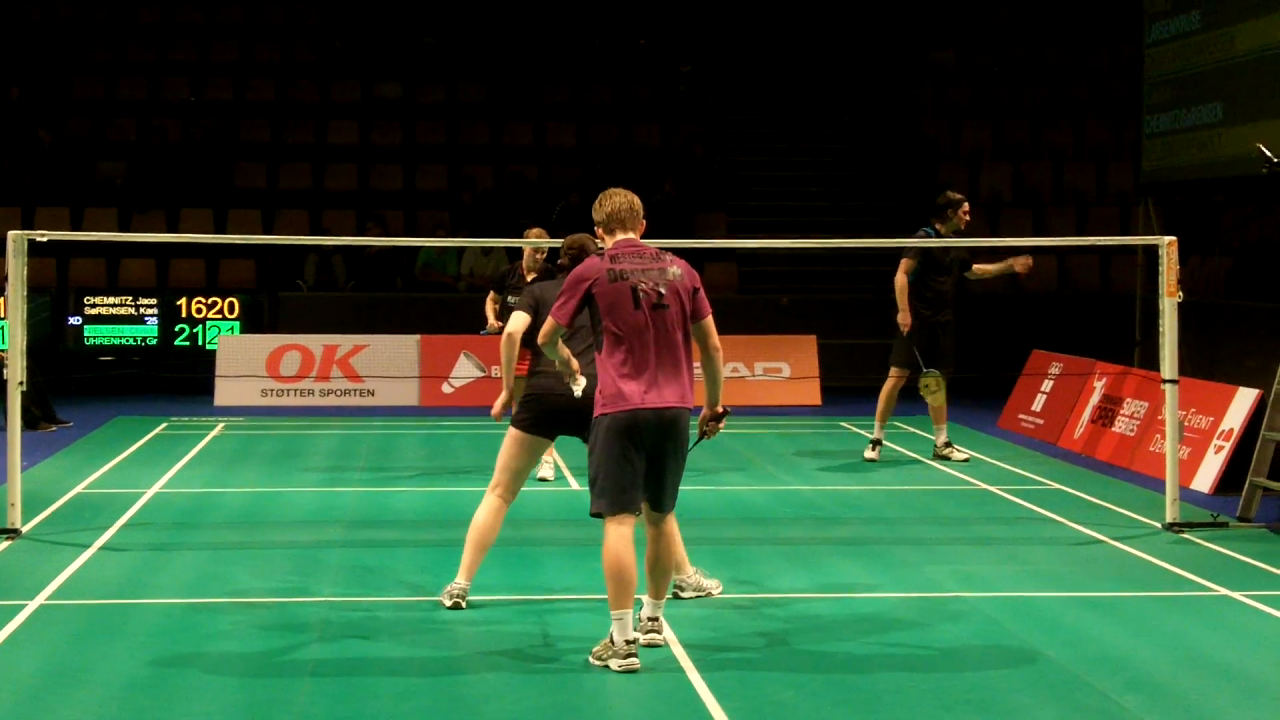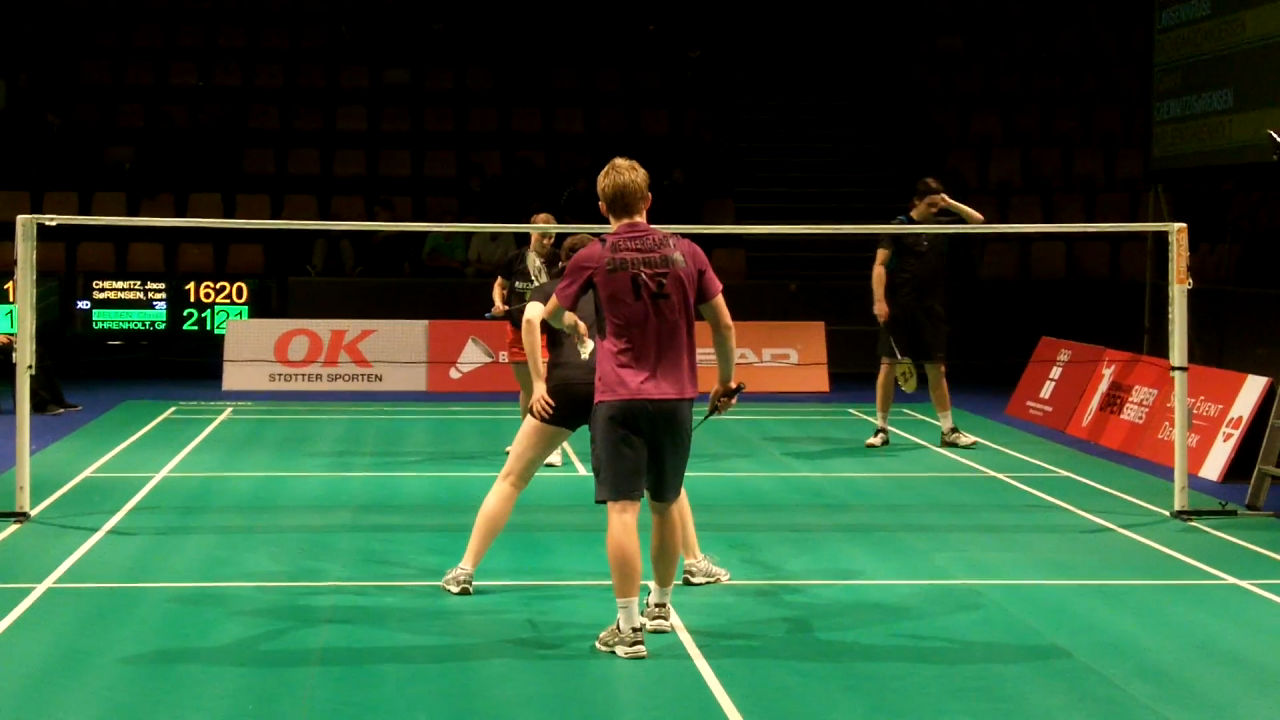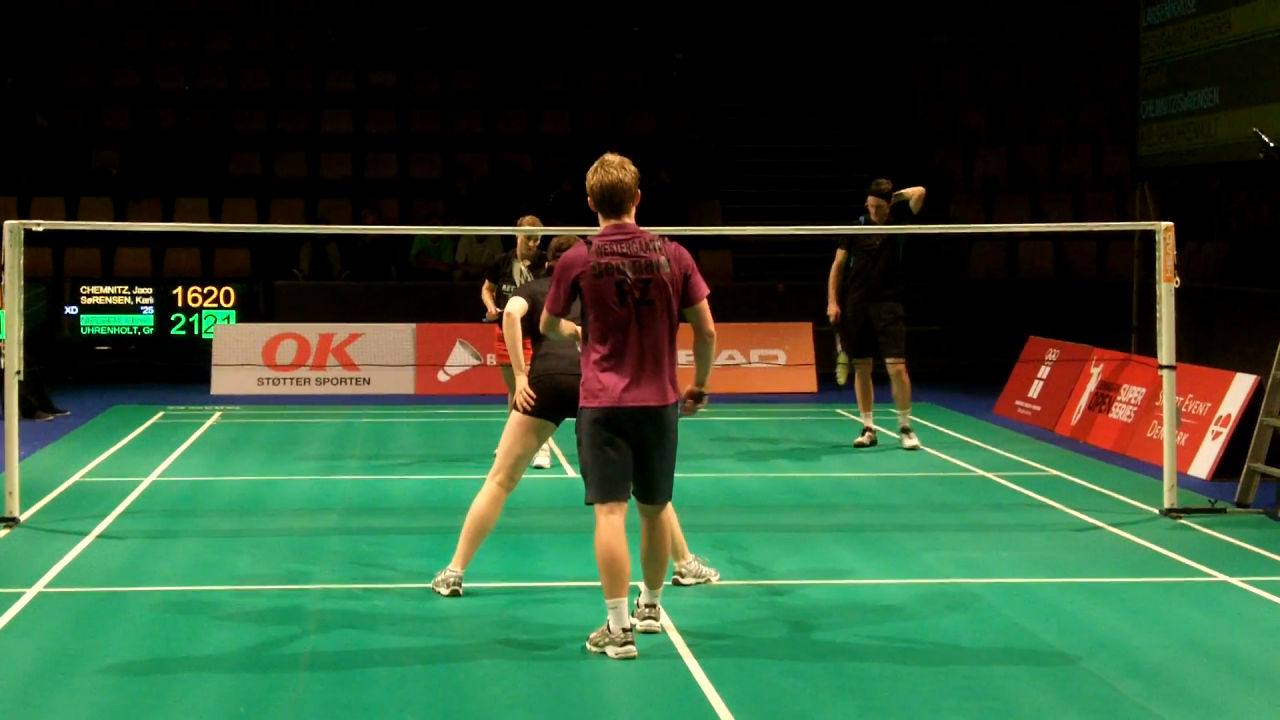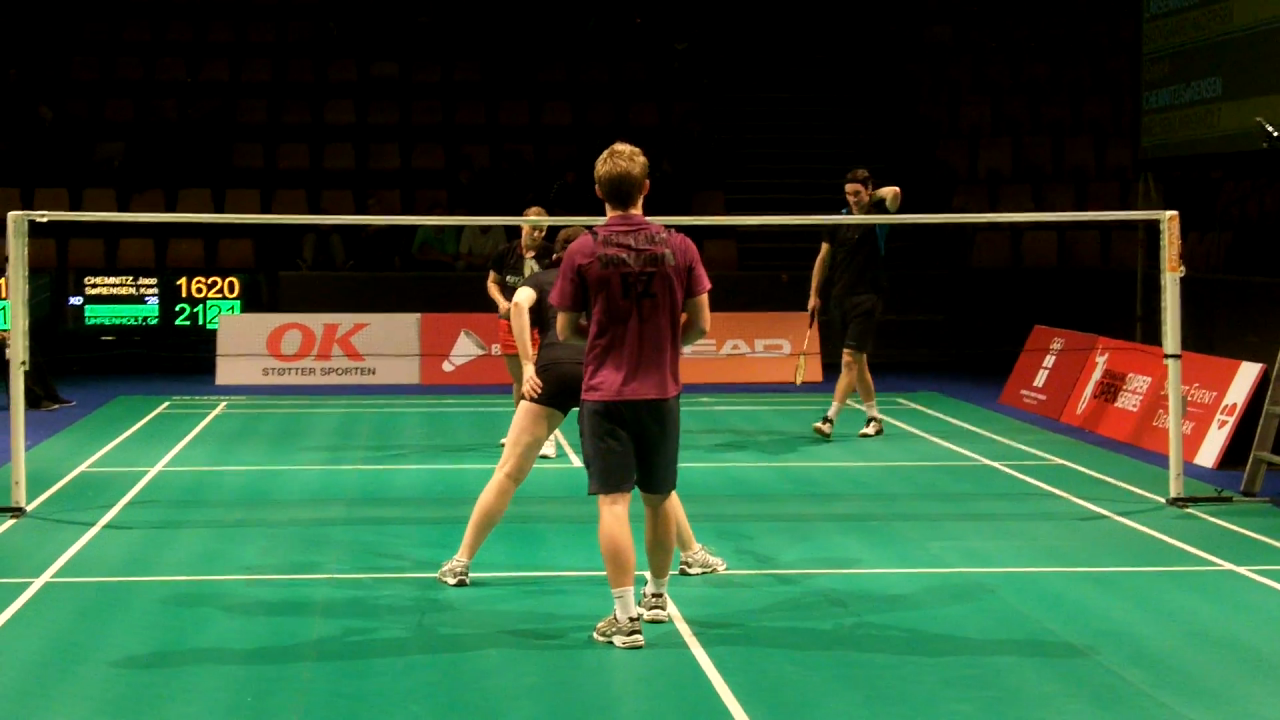
dt=0.3s
person 1, frame 1
left shoulder: (591, 271)
right shoulder: (680, 269)
left elbow: (546, 339)
right elbow: (712, 346)
left wrist: (565, 359)
right wrist: (713, 403)
left hip: (620, 410)
right hip: (674, 409)
left knee: (619, 520)
right knee: (660, 516)
left ankle: (623, 640)
right ankle: (653, 619)
person 1, frame 2
left shoulder: (592, 257)
right shoulder: (686, 252)
left elbow: (551, 314)
right elbow: (724, 324)
left wrist: (574, 323)
right wrist: (726, 379)
left hip: (620, 399)
right hip: (676, 398)
left knee: (623, 509)
right knee: (665, 504)
left ankle: (630, 628)
right ankle: (660, 605)
person 1, frame 3
left shoulder: (577, 260)
right shoulder: (673, 254)
left elbow: (547, 325)
right elbow: (706, 331)
right wrist: (700, 384)
left hip: (603, 403)
right hip: (660, 402)
left knee: (610, 511)
right knee: (654, 508)
left ankle: (619, 627)
right ankle: (650, 606)
person 1, frame 4
left shoulder: (582, 251)
right shoulder: (679, 246)
left elbow: (566, 330)
right elbow: (699, 326)
left hip: (605, 394)
right hip: (660, 393)
left knee: (614, 501)
right knee: (659, 498)
left ankle: (625, 617)
right ankle: (657, 595)
person 2, frame 1
left shoulder: (539, 291)
left elbow: (512, 333)
left wrist: (507, 390)
left hip: (544, 394)
right hip: (596, 397)
left knee: (499, 494)
left ankle: (460, 586)
right ankle: (686, 577)
person 2, frame 2
left shoulder: (548, 289)
left elbow: (530, 320)
left wrist: (539, 381)
left hip: (566, 386)
left knee: (511, 480)
left ankle: (464, 571)
right ankle: (695, 563)
person 2, frame 3
left shoulder: (533, 288)
left elbow: (511, 313)
left wrist: (520, 374)
left hip: (549, 379)
left knee: (500, 480)
left ankle: (453, 573)
right ankle: (685, 565)
person 2, frame 4
left shoulder: (541, 279)
left elbow: (519, 303)
left wrist: (527, 362)
left hip: (556, 369)
left knee: (509, 472)
left ankle: (460, 562)
right ankle: (692, 554)
person 3, frame 1
left shoulder: (956, 246)
right shoulder: (923, 238)
left elbow: (972, 271)
right elbow: (901, 275)
left wrist: (1008, 264)
right wrist: (903, 311)
left hip: (941, 323)
right hip: (914, 321)
right knee: (897, 377)
left ankle: (941, 444)
right ankle: (876, 440)
person 3, frame 2
left shoulder: (942, 225)
right shoulder: (898, 226)
left elbow: (978, 221)
right elbow: (880, 265)
left wrist: (949, 203)
right wrist: (880, 300)
left hip: (930, 309)
right hip: (898, 309)
left knee: (937, 371)
right knee: (889, 367)
left ankle: (949, 431)
right ankle: (882, 429)
person 3, frame 3
left shoulder: (898, 220)
right shoulder: (855, 227)
left elbow: (919, 193)
right elbow: (838, 266)
left wrist: (894, 196)
right wrist: (832, 301)
left hip: (888, 306)
right hip: (856, 306)
left knee: (897, 368)
right knee: (861, 369)
left ankle: (905, 427)
right ankle: (868, 428)
person 3, frame 4
left shoulder: (879, 214)
right shoulder: (838, 221)
left elbow: (895, 194)
right elbow: (823, 259)
left wrist: (873, 195)
right wrist: (814, 294)
left hip: (866, 298)
right hip: (840, 298)
left knee: (851, 360)
right knee: (858, 361)
left ankle: (830, 419)
right ankle: (873, 416)
person 4, frame 1
left shoulder: (554, 277)
right shoulder: (506, 274)
right elbow: (491, 300)
right wrist: (492, 319)
right knee: (519, 403)
left ankle: (547, 460)
person 4, frame 2
right shoulder: (514, 259)
right elbow: (499, 286)
right wrist: (498, 303)
right hip: (517, 331)
right knee: (526, 388)
left ankle: (554, 447)
person 4, frame 3
left shoulder: (546, 265)
right shoulder: (501, 263)
right elbow: (487, 289)
right wrist: (491, 307)
right hip: (506, 333)
right knee: (514, 391)
left ankle: (543, 448)
person 4, frame 4
left shoulder: (551, 256)
right shoulder: (505, 253)
right elbow: (492, 282)
right wrist: (501, 302)
right hip: (511, 323)
right knee: (518, 381)
left ankle: (547, 437)
